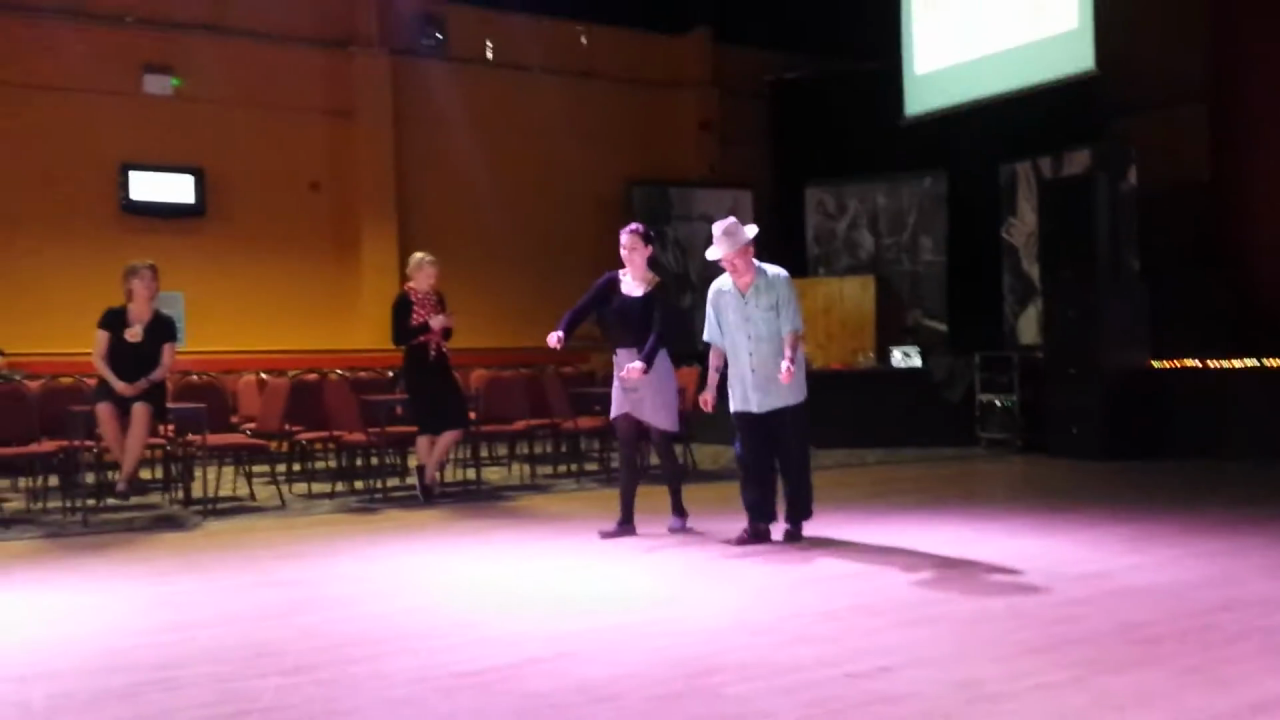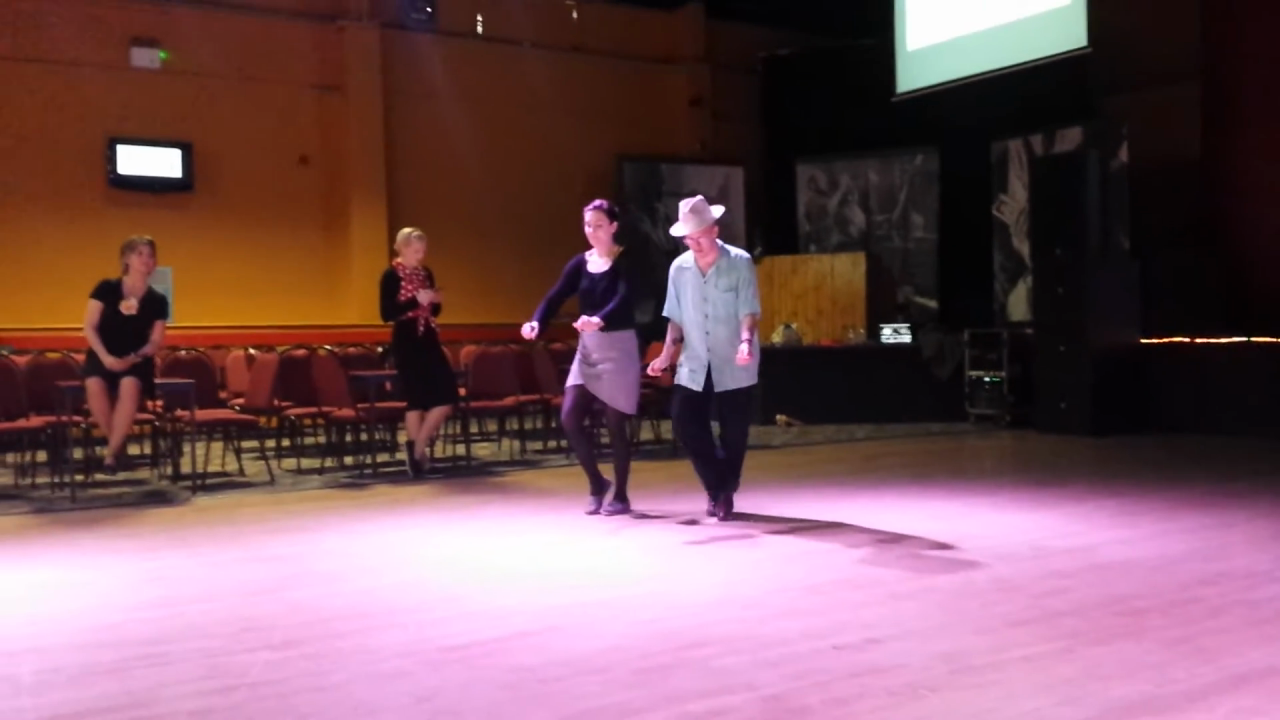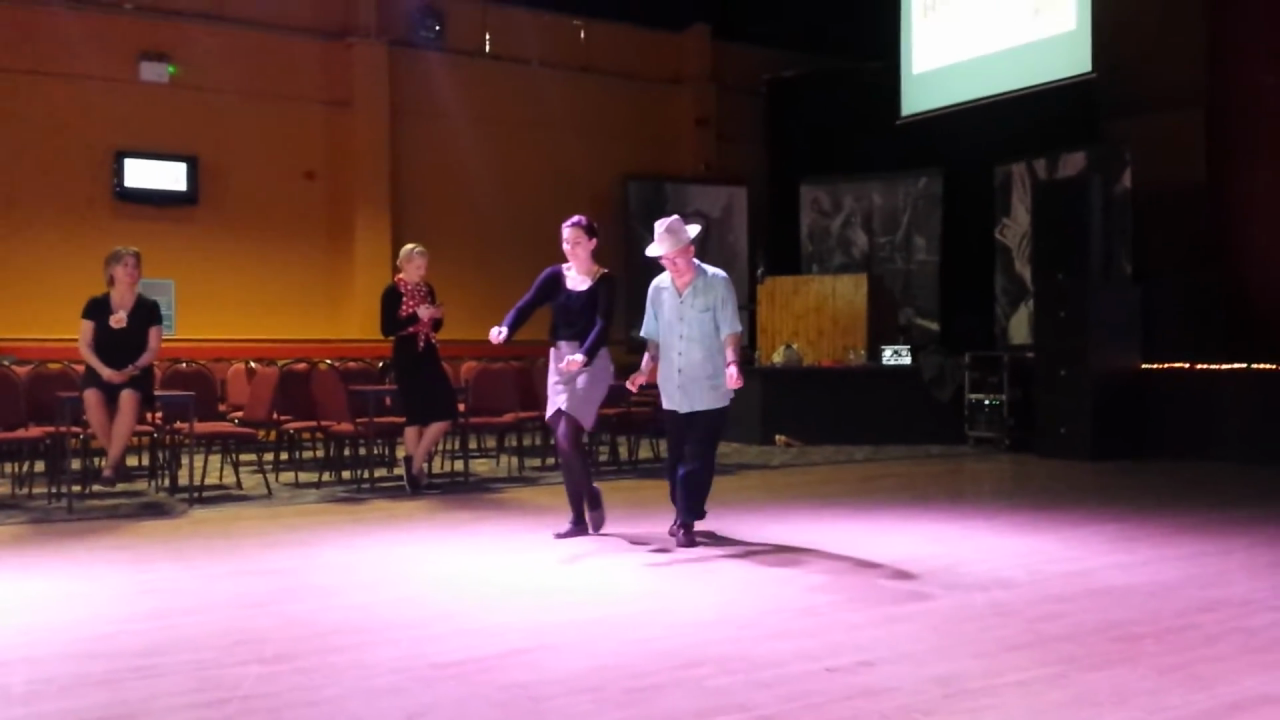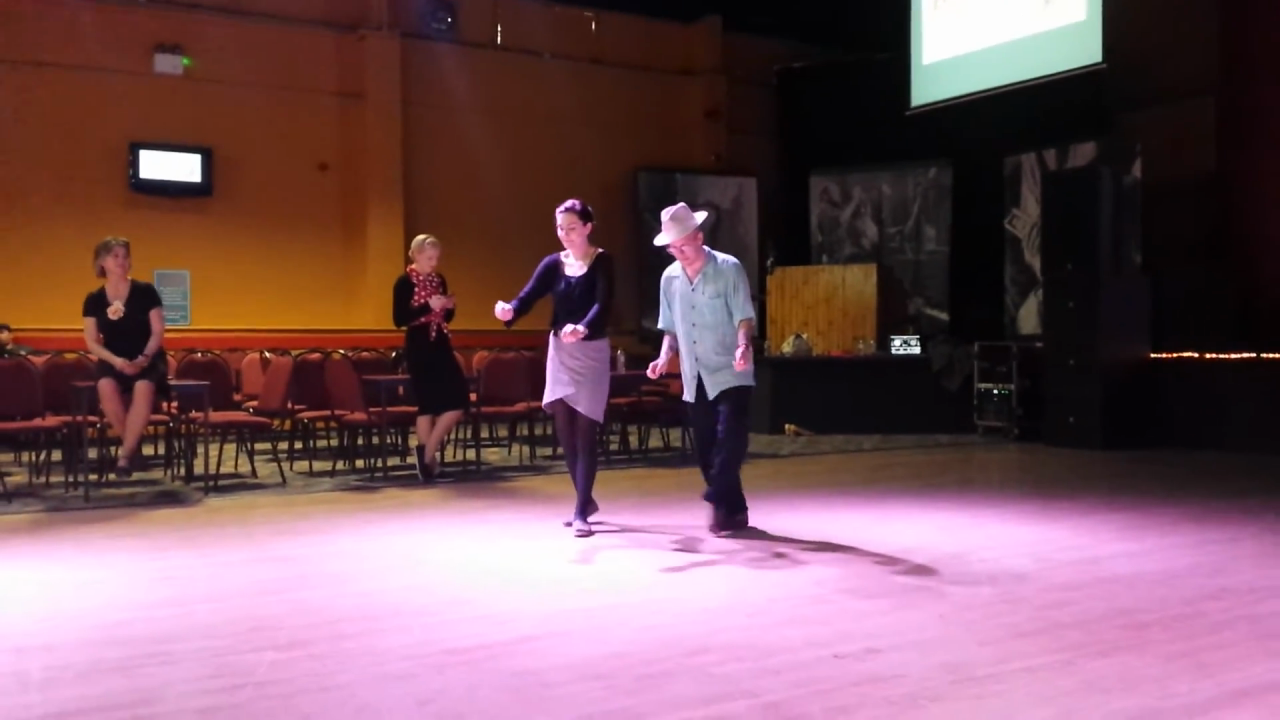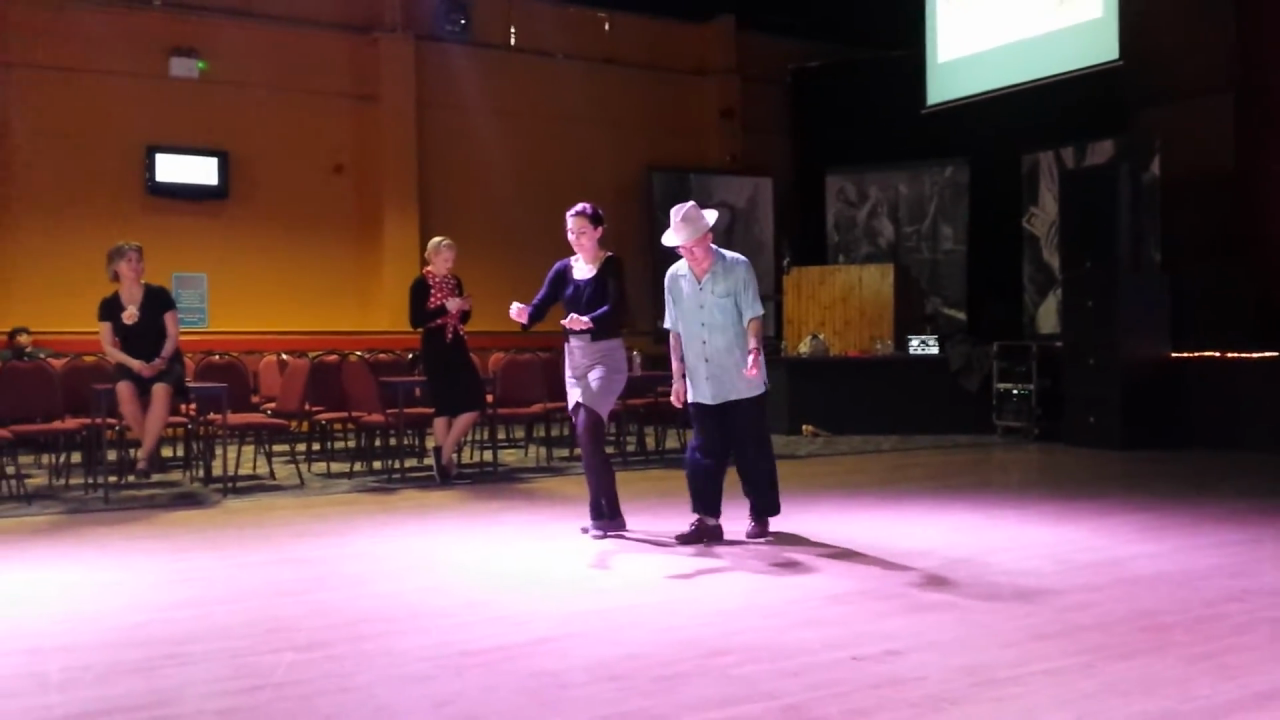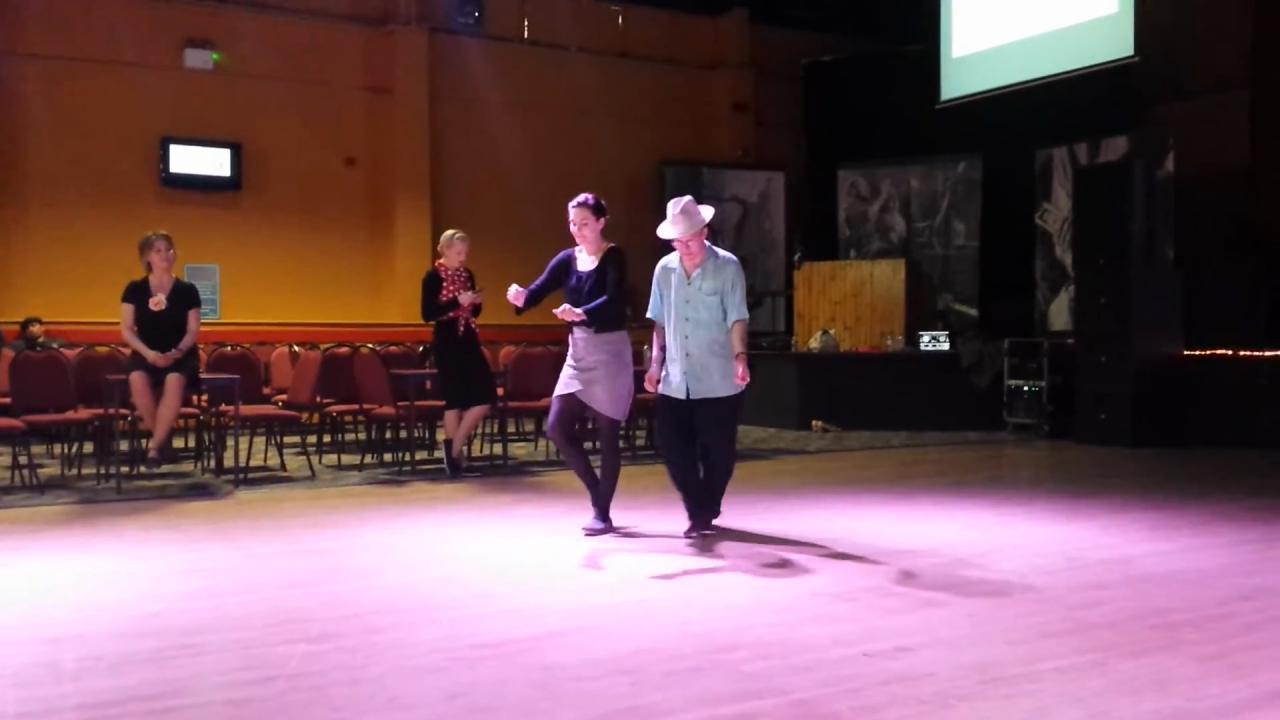
dt=0.5s
person 1, frame 1
left shoulder: (778, 280)
right shoulder: (717, 291)
left elbow: (791, 328)
right elbow: (717, 344)
left wrist: (788, 359)
right wrist: (711, 385)
left hip: (783, 389)
right hip: (743, 392)
left knee: (792, 455)
right knee: (751, 459)
left ankle: (796, 519)
right ankle: (758, 524)
person 1, frame 2
left shoulder: (740, 263)
right shoulder: (679, 268)
left elbow: (749, 312)
right elbow: (677, 319)
left wrist: (746, 341)
right wrist: (666, 354)
left hip: (734, 368)
right hip: (693, 366)
left knee: (733, 435)
right knee: (686, 427)
left ankle: (723, 492)
right ankle: (718, 487)
person 1, frame 3
left shoulder: (717, 282)
right shoulder: (657, 288)
left elbow: (729, 331)
right elbow: (654, 338)
left wrist: (732, 363)
right wrist: (645, 370)
left hip: (709, 389)
right hip: (672, 389)
left knee: (697, 457)
right knee: (677, 456)
left ankle: (686, 522)
right ankle: (683, 515)
person 1, frame 4
left shoulder: (729, 269)
right shoulder: (669, 278)
left elbow: (743, 317)
left wrist: (743, 347)
right wrist: (664, 358)
left hip: (729, 375)
right hip: (694, 378)
left knee: (729, 438)
right knee: (708, 448)
left ankle: (727, 507)
right ankle: (728, 508)
person 1, frame 5
left shoulder: (737, 267)
right shoulder: (674, 277)
left elbow: (752, 316)
right elbow: (675, 330)
left wrist: (754, 351)
right wrist: (678, 374)
left hip: (741, 380)
right hip: (700, 384)
left knee: (751, 449)
right knee: (704, 453)
left ankle: (760, 513)
right ankle: (708, 519)
person 1, frame 6
left shoulder: (727, 267)
right shoulder: (664, 269)
left elbow: (737, 319)
right elbow: (659, 321)
left wrist: (739, 357)
right wrist: (656, 361)
left hip: (718, 377)
right hip: (676, 378)
left knee: (718, 450)
right knee: (673, 446)
left ankle: (707, 510)
right ankle: (699, 505)
person 2, frame 1
left shoulder: (658, 289)
right shoulder: (611, 281)
left elbow: (659, 331)
right elbow: (584, 308)
left wrist: (643, 363)
right wrist: (562, 331)
left hip: (653, 368)
right hip: (622, 367)
left knee: (661, 443)
right knee: (626, 446)
left ankle: (678, 510)
right ankle: (626, 520)
person 2, frame 2
left shoulder: (624, 260)
right shoulder: (580, 263)
left elbow: (622, 298)
right elbow: (556, 297)
left wrist: (599, 320)
right wrist: (536, 322)
left hip: (619, 345)
right hip: (587, 348)
left knee: (615, 425)
right knee: (570, 418)
left ankle: (621, 495)
right ankle: (597, 483)
person 2, frame 3
left shoulder: (604, 281)
right shoulder: (554, 275)
left elbow: (602, 325)
right elbow: (527, 305)
left wrist: (583, 356)
right wrist: (505, 329)
left hip: (591, 363)
right hip: (559, 361)
left knee: (567, 438)
right knee: (563, 445)
left ankle: (591, 494)
right ankle: (578, 519)
person 2, frame 4
left shoulder: (602, 262)
right shoulder: (553, 263)
left elbow: (603, 305)
right elbow: (528, 297)
left wrist: (582, 328)
right wrist: (509, 311)
left hip: (592, 353)
right hip: (560, 352)
left knee: (585, 434)
right knee: (565, 432)
left ankle: (581, 511)
right ankle: (585, 501)
person 2, frame 5
left shoulder: (611, 265)
right shoulder: (563, 269)
left elbow: (615, 309)
right elbow: (541, 306)
left wrist: (588, 320)
right wrist: (524, 314)
left hip: (606, 354)
right hip: (574, 357)
left knee: (586, 431)
right knee: (591, 439)
left ankle: (598, 512)
right ankle: (612, 514)
person 2, frame 6
left shoulder: (614, 257)
right shoulder: (567, 259)
left elbow: (613, 300)
right elbow: (539, 290)
left wrist: (581, 313)
right wrist: (521, 298)
left hip: (610, 348)
right hip: (578, 350)
left knee: (607, 434)
right knee: (557, 428)
left ankle: (602, 513)
right ankle: (597, 492)
person 3, frame 1
left shoulder: (437, 298)
right shoulder: (403, 300)
right elbow: (399, 338)
left wrist: (447, 325)
right wrist: (427, 326)
left hip: (440, 363)
right hip: (417, 365)
left knee: (457, 420)
right knee: (427, 423)
left ankle: (429, 471)
right ankle: (427, 477)
person 3, frame 2
left shoulder: (426, 274)
right shoulder: (391, 276)
right elbow: (386, 314)
left wrist: (436, 302)
right wrist: (415, 301)
left hip: (428, 339)
right hip: (406, 341)
left knee: (447, 395)
right knee: (416, 399)
left ankle: (418, 447)
right ankle: (416, 453)
person 3, frame 3
left shoulder: (427, 289)
right shoulder: (393, 291)
right elbow: (387, 329)
left wrist: (437, 316)
right wrist: (416, 316)
left hip: (429, 354)
right hip: (407, 356)
left knee: (446, 410)
right knee: (415, 414)
left ankle: (415, 463)
right ankle: (414, 469)
person 3, frame 4
left shoulder: (439, 280)
right shoulder: (405, 282)
right elbow: (399, 320)
left wrist: (449, 307)
right wrist: (428, 306)
left hip: (441, 345)
right hip: (419, 347)
left knee: (458, 399)
right knee: (428, 403)
left ankle: (427, 453)
right ankle: (427, 459)
person 3, frame 5
left shoulder: (455, 281)
right shoulder: (421, 284)
right elbow: (416, 321)
left wrist: (465, 308)
right wrist: (444, 308)
left hip: (457, 346)
right hip: (435, 348)
left knee: (474, 401)
right knee: (444, 404)
left ankle: (445, 455)
right ankle: (444, 461)
person 3, frame 6
left shoulder: (467, 275)
right shoulder: (433, 277)
right elbow: (428, 314)
left wrist: (477, 302)
right wrist: (457, 301)
left hip: (468, 339)
right hip: (447, 341)
left knee: (485, 395)
right knee: (455, 398)
left ankle: (454, 449)
right ankle: (455, 454)
person 4, frame 1
left shoulder: (165, 323)
right shoulder: (112, 316)
left elbow: (166, 365)
right elbow: (98, 357)
left wrist: (144, 383)
right wrist: (116, 383)
left hip: (147, 387)
right hip: (114, 383)
left knee: (141, 411)
right knee: (105, 411)
left ankle: (125, 477)
right ankle: (128, 468)
person 4, frame 2
left shoulder: (158, 301)
right shoulder: (106, 288)
left elbow: (155, 342)
right elbow: (89, 327)
left wrist: (133, 358)
right wrist: (105, 357)
left hip: (136, 361)
right hip: (101, 357)
left knee: (129, 386)
right knee: (94, 386)
left ankle: (112, 451)
right ankle: (116, 443)
person 4, frame 3
left shoulder: (149, 307)
right shoulder: (95, 304)
left elbow: (153, 349)
right elbow: (84, 346)
left wrist: (132, 369)
right wrist: (103, 370)
left hip: (135, 373)
right hip: (101, 370)
left knee: (129, 398)
right knee: (92, 397)
left ankle: (111, 463)
right ankle: (116, 456)
person 4, frame 4
left shoulder: (146, 292)
right shoulder: (94, 300)
left elbow: (158, 332)
right elbow: (92, 342)
left wrist: (144, 358)
right wrist: (115, 361)
left hip: (148, 360)
right hip: (113, 361)
left knee: (143, 388)
right knee: (106, 388)
left ankle: (126, 452)
right ankle: (131, 444)
person 4, frame 5
left shoulder: (159, 295)
right shoulder: (108, 305)
left elbow: (173, 334)
right elbow: (108, 346)
left wrist: (161, 361)
right wrist: (133, 363)
left hip: (165, 362)
right hip: (130, 364)
left knee: (161, 390)
right knee: (125, 390)
left ankle: (145, 454)
right ankle: (150, 446)
person 4, frame 6
left shoulder: (187, 290)
right shoulder: (135, 289)
left elbow: (193, 331)
right elbow: (126, 330)
left wrist: (178, 352)
right wrist: (148, 353)
left hip: (180, 355)
right hip: (145, 354)
left knee: (174, 381)
right knee: (138, 380)
left ankle: (155, 445)
right ankle: (162, 437)
